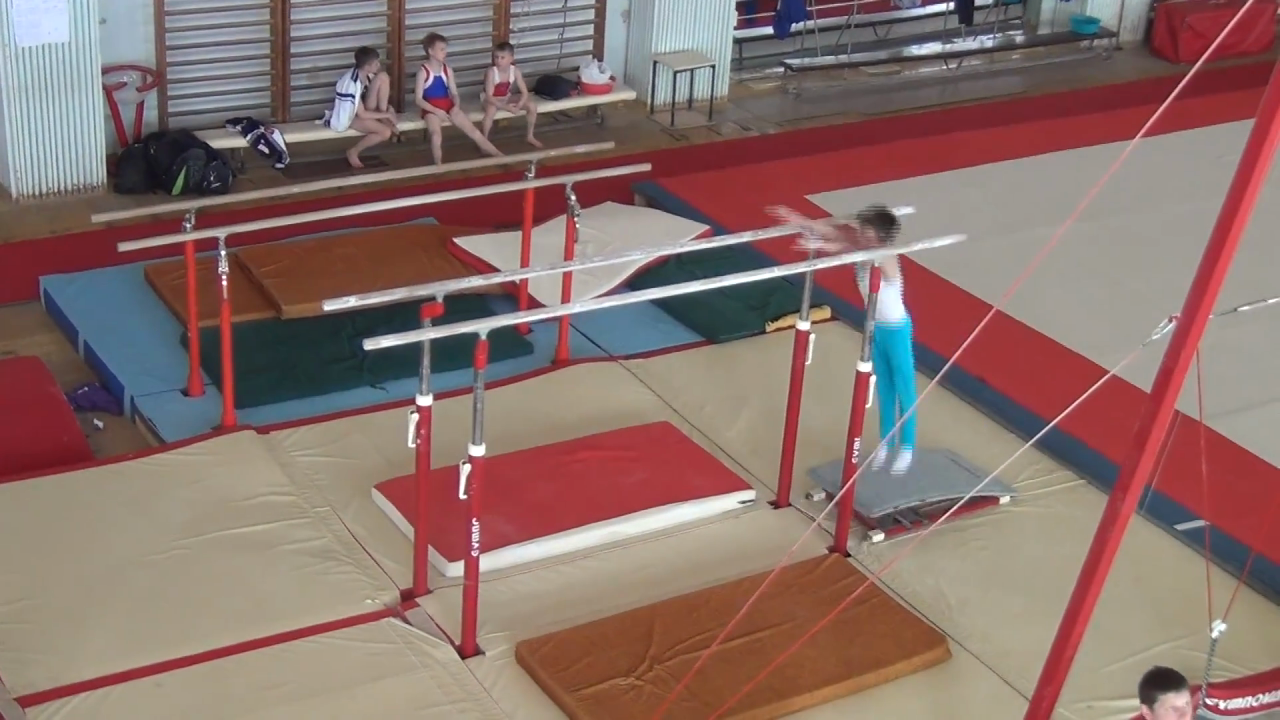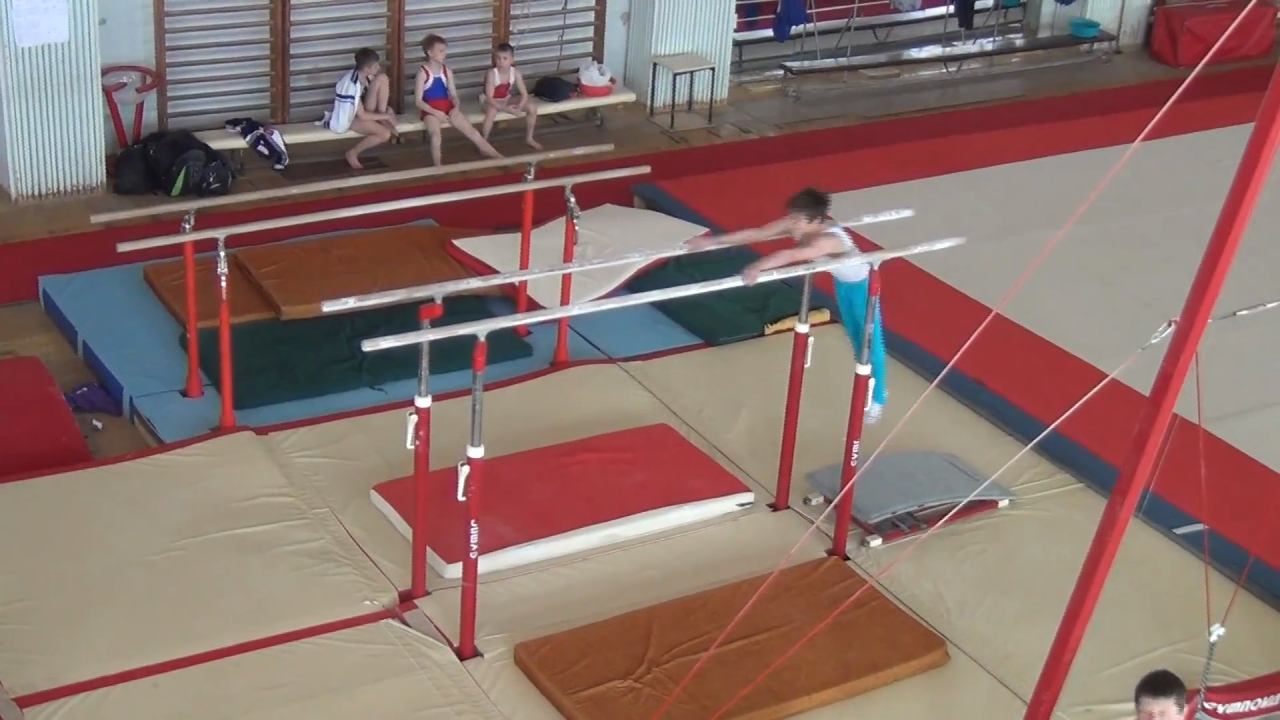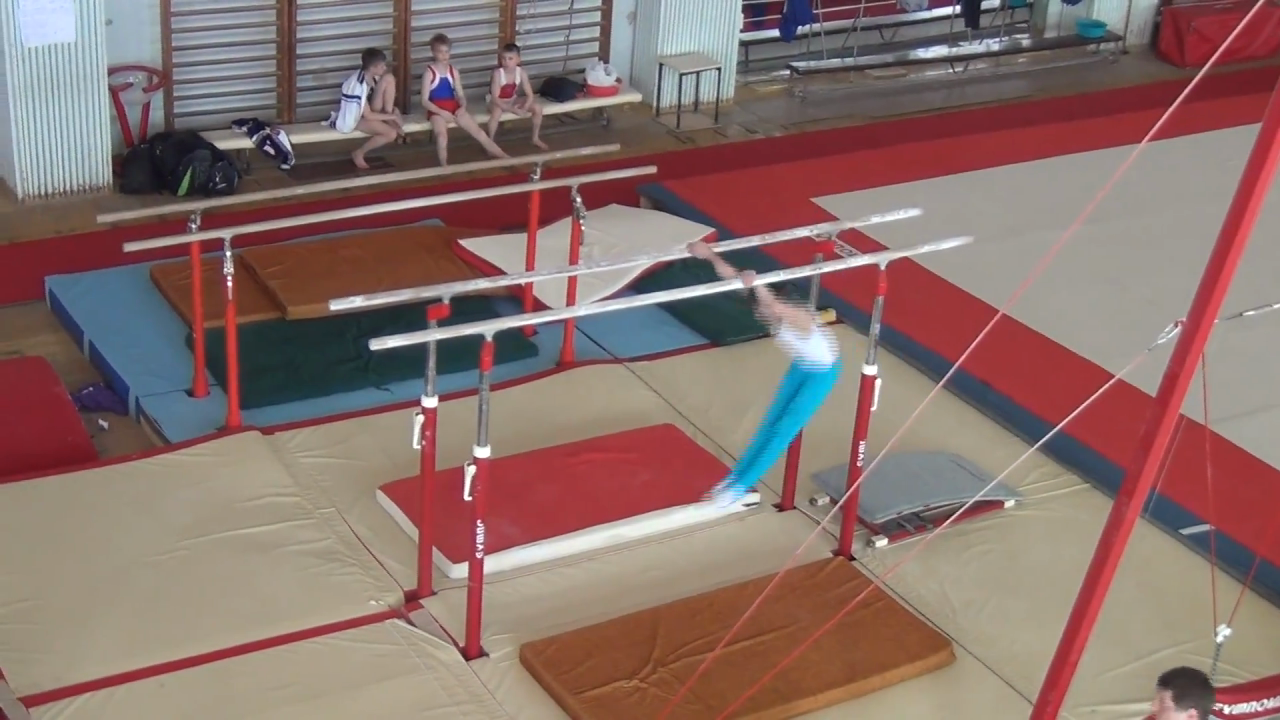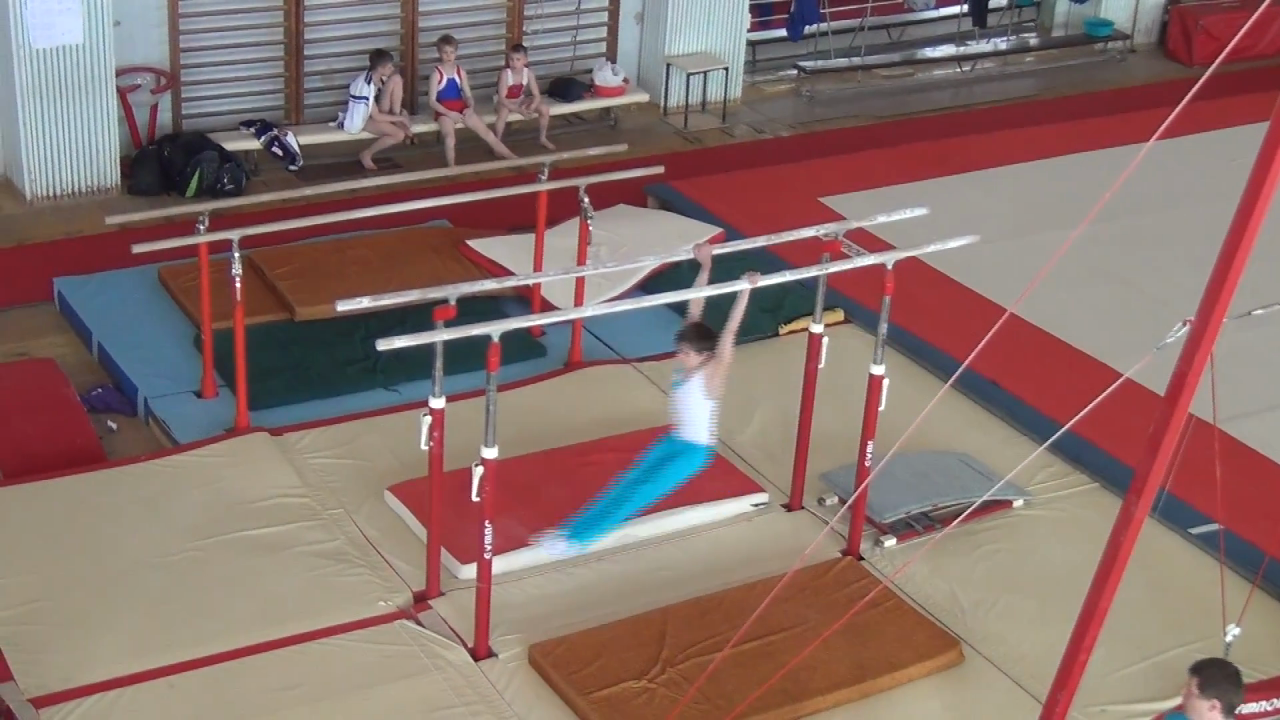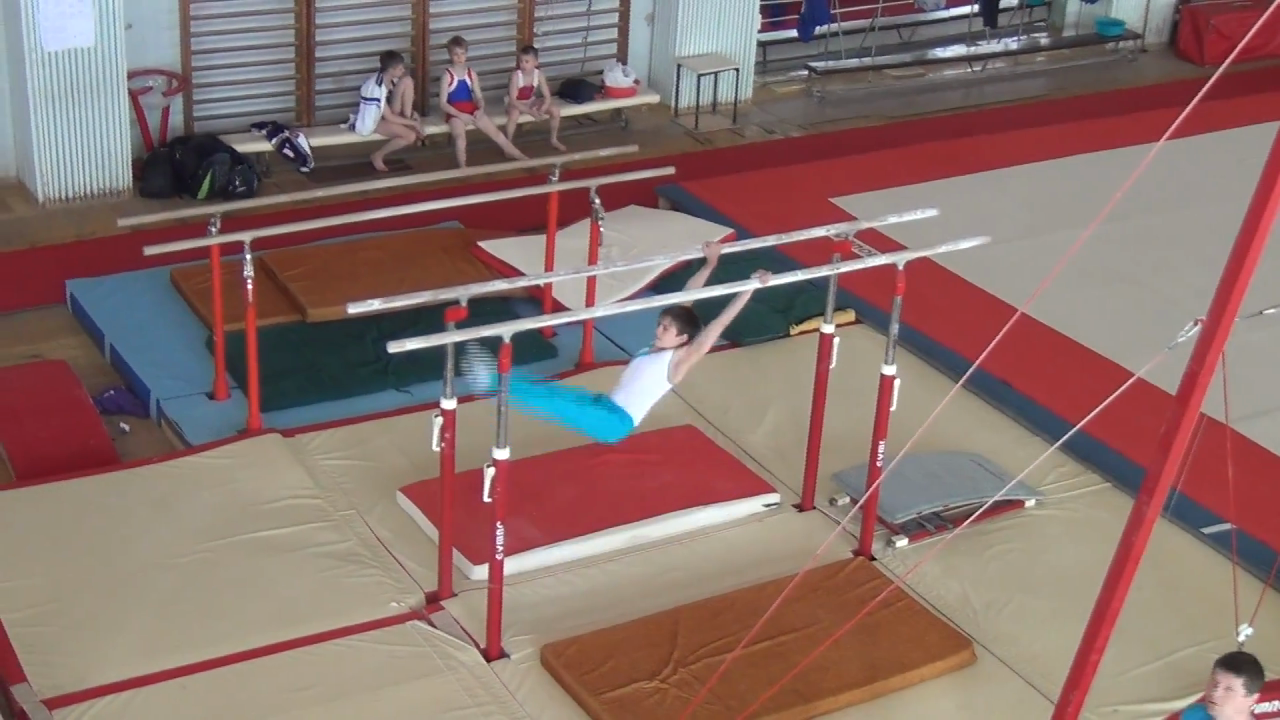
dt=0.3s
person 1, frame 1
left shoulder: (886, 260)
right shoulder: (859, 249)
left elbow: (863, 252)
right elbow: (832, 232)
left wrist: (819, 245)
right wrist: (797, 220)
left hip: (895, 330)
right hip: (876, 326)
left knee: (903, 390)
right knee: (884, 389)
left ankle: (906, 447)
right ankle: (888, 443)
person 1, frame 2
left shoulder: (827, 240)
right shoulder: (798, 226)
left elbow: (792, 255)
right elbow: (756, 234)
left wrist: (760, 265)
right wrist: (714, 240)
left hip: (861, 283)
right hip: (842, 282)
left knee: (870, 341)
right knee: (857, 340)
left ankle: (875, 397)
right ankle: (871, 391)
person 1, frame 3
left shoulder: (795, 317)
right shoulder: (774, 311)
left elbow: (772, 304)
right elbow: (733, 276)
left wrist: (755, 286)
right wrist: (709, 255)
left hip: (822, 371)
right hip: (801, 366)
left knee: (785, 425)
right knee: (771, 424)
left ankle: (740, 484)
right ankle: (737, 480)
person 1, frame 4
left shoulder: (712, 375)
right shoulder: (688, 365)
left elbow: (728, 336)
right elbow: (695, 310)
left wrist: (744, 292)
right wrist: (705, 267)
left hip: (693, 452)
right hip: (673, 442)
left knee: (635, 495)
right knee: (622, 487)
left ankle: (578, 538)
right ankle: (573, 534)
person 1, frame 5
left shoulder: (680, 360)
right shoulder: (657, 347)
left elbow: (717, 326)
right elbow: (684, 303)
left wrist: (751, 288)
right wrist: (710, 264)
left hip: (616, 422)
right hip: (605, 405)
left knee: (564, 406)
right knee: (557, 396)
left ankle: (492, 380)
right ankle: (491, 381)
